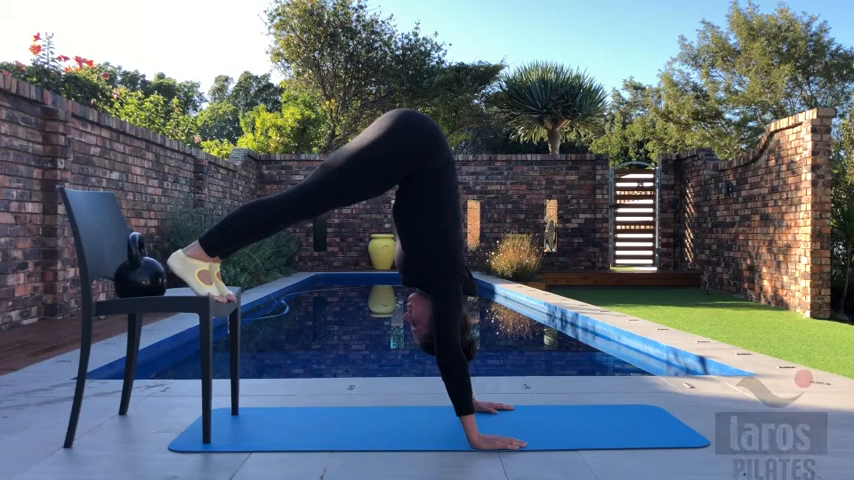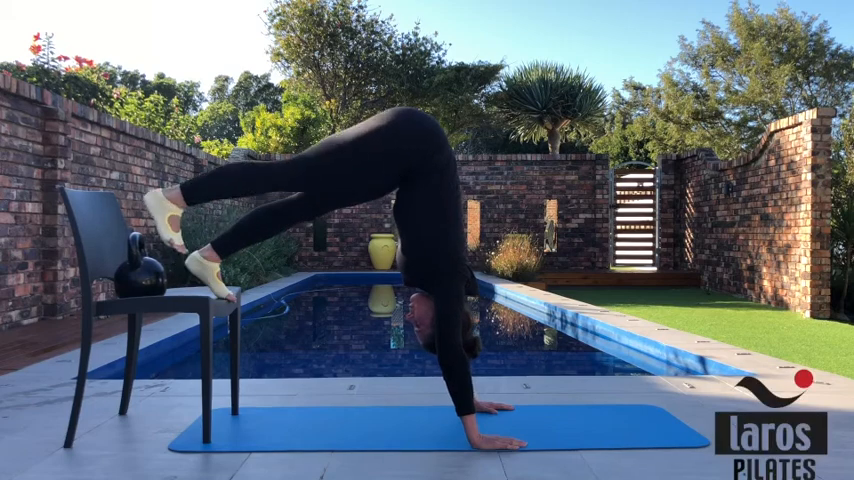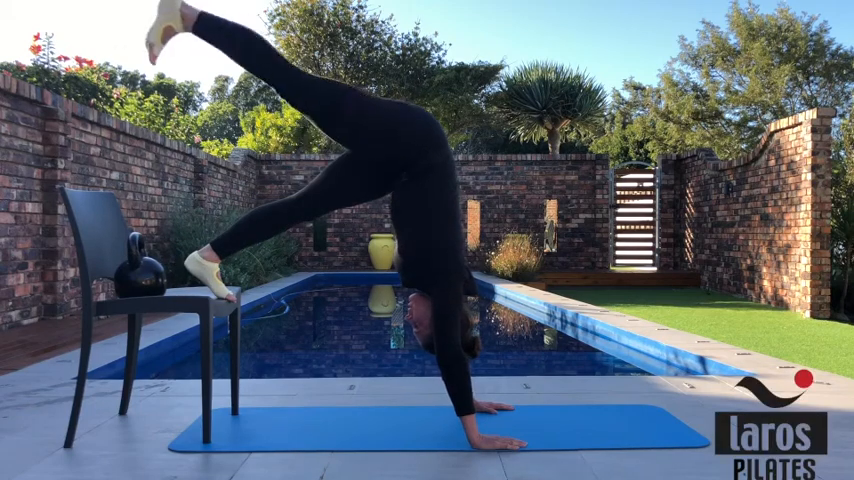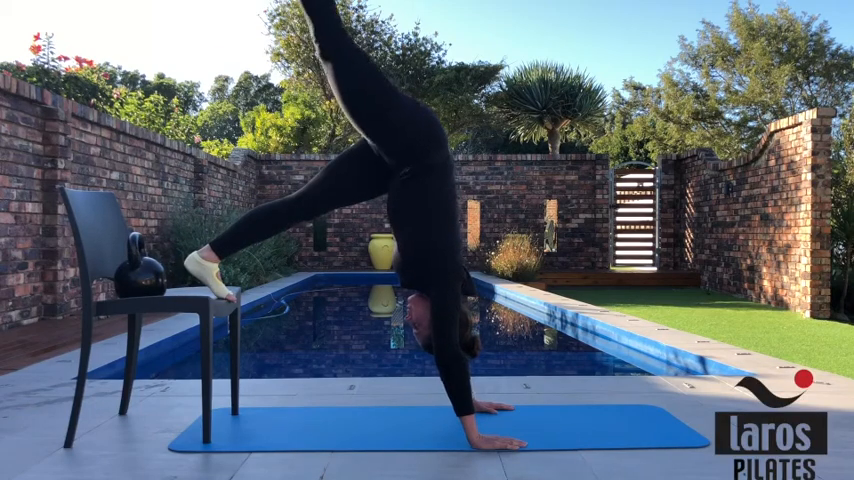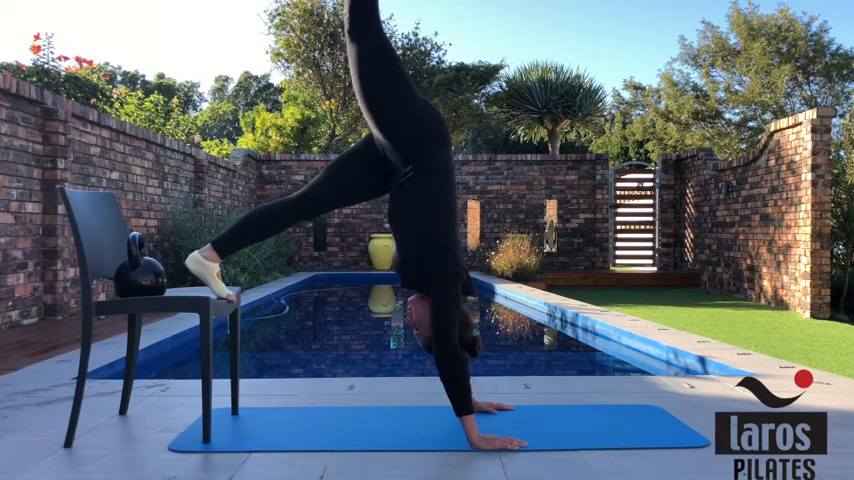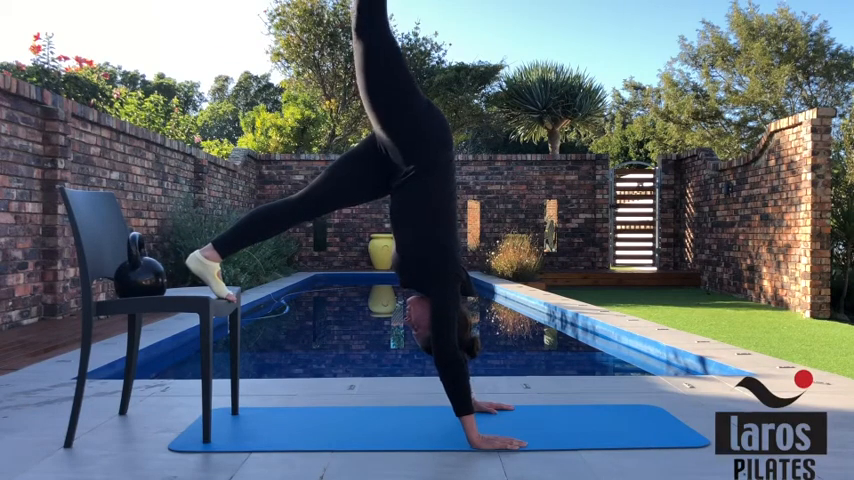
dt=0.7s
person 1, frame 1
left shoulder: (441, 275)
right shoulder: (443, 279)
left elbow: (450, 349)
right elbow: (448, 353)
left wrist: (470, 401)
left hip: (413, 146)
right hip: (410, 141)
left knee: (307, 202)
right knee: (303, 199)
left ankle: (211, 257)
right ankle: (196, 255)
person 1, frame 2
left shoulder: (444, 277)
right shoulder: (445, 280)
left elbow: (451, 348)
right elbow: (450, 351)
left wrist: (471, 401)
right wrist: (475, 435)
left hip: (412, 151)
right hip: (409, 141)
left knee: (303, 204)
right knee: (289, 174)
left ankle: (209, 256)
right ankle: (174, 197)
person 1, frame 3
left shoulder: (441, 281)
right shoulder: (442, 282)
left elbow: (449, 350)
right elbow: (448, 349)
left wrist: (470, 402)
right wrist: (474, 433)
left hip: (399, 159)
right hip: (403, 143)
left knee: (300, 206)
right knee: (294, 86)
left ankle: (208, 257)
person 1, frame 4
left shoulder: (441, 280)
right shoulder: (441, 282)
left elbow: (448, 348)
right elbow: (448, 351)
left wrist: (471, 401)
right wrist: (474, 434)
left hip: (400, 153)
right hip: (405, 143)
left knee: (302, 204)
right knee: (333, 44)
left ankle: (207, 256)
person 1, frame 5
left shoulder: (440, 279)
right shoulder: (440, 280)
left elbow: (448, 349)
right elbow: (447, 351)
left wrist: (470, 401)
right wrist: (474, 434)
left hip: (403, 155)
right hip: (411, 145)
left knee: (303, 203)
left ankle: (209, 256)
person 1, frame 6
left shoulder: (439, 280)
right shoulder: (440, 283)
left elbow: (446, 349)
right elbow: (447, 350)
left wrist: (471, 401)
right wrist: (474, 434)
left hip: (405, 153)
right hip: (414, 145)
left knee: (306, 203)
left ankle: (210, 255)
